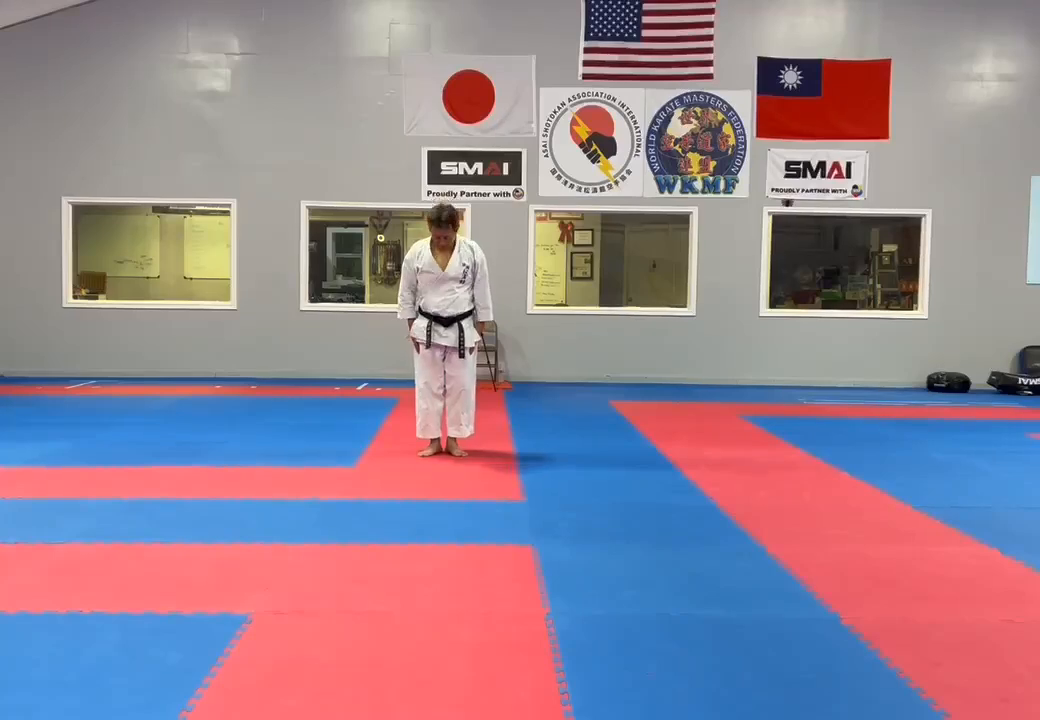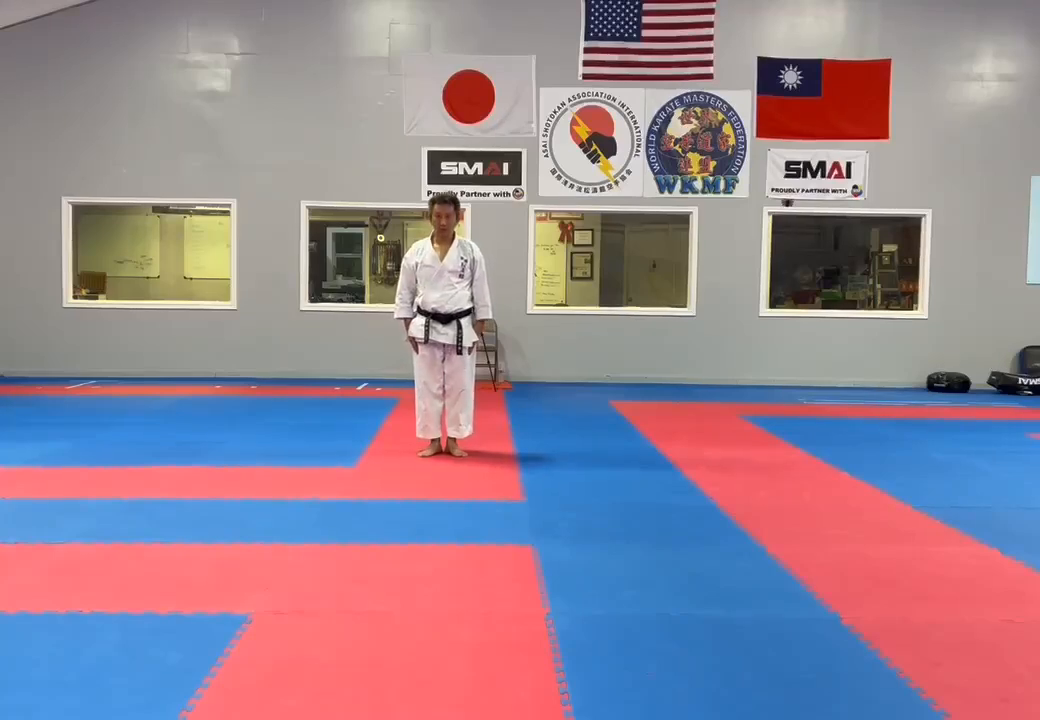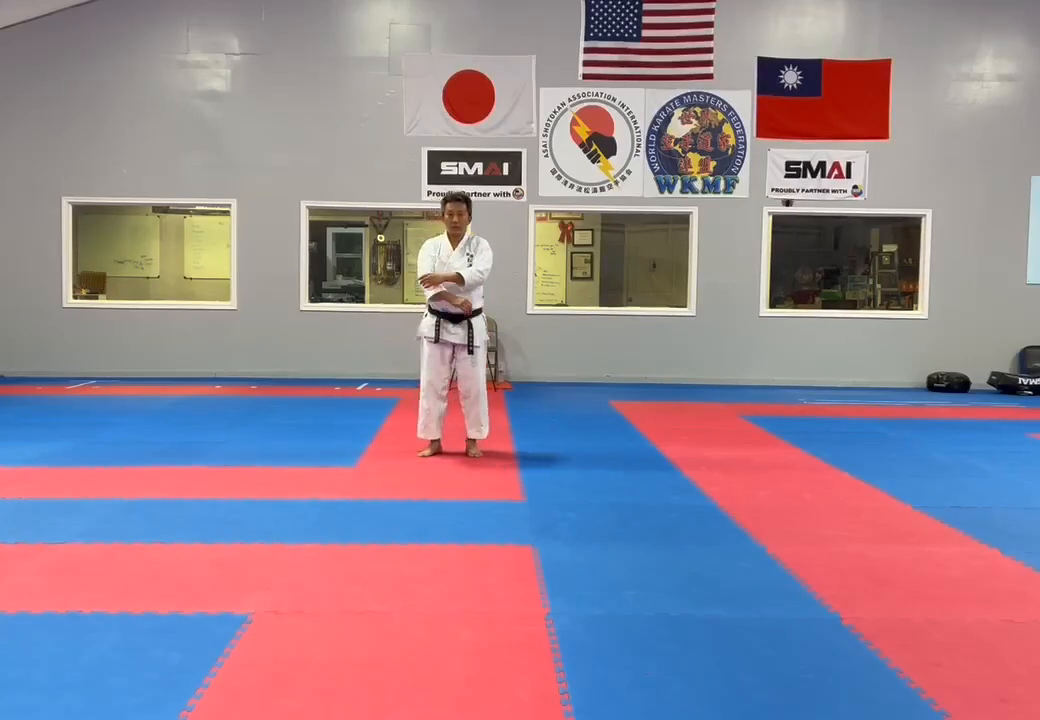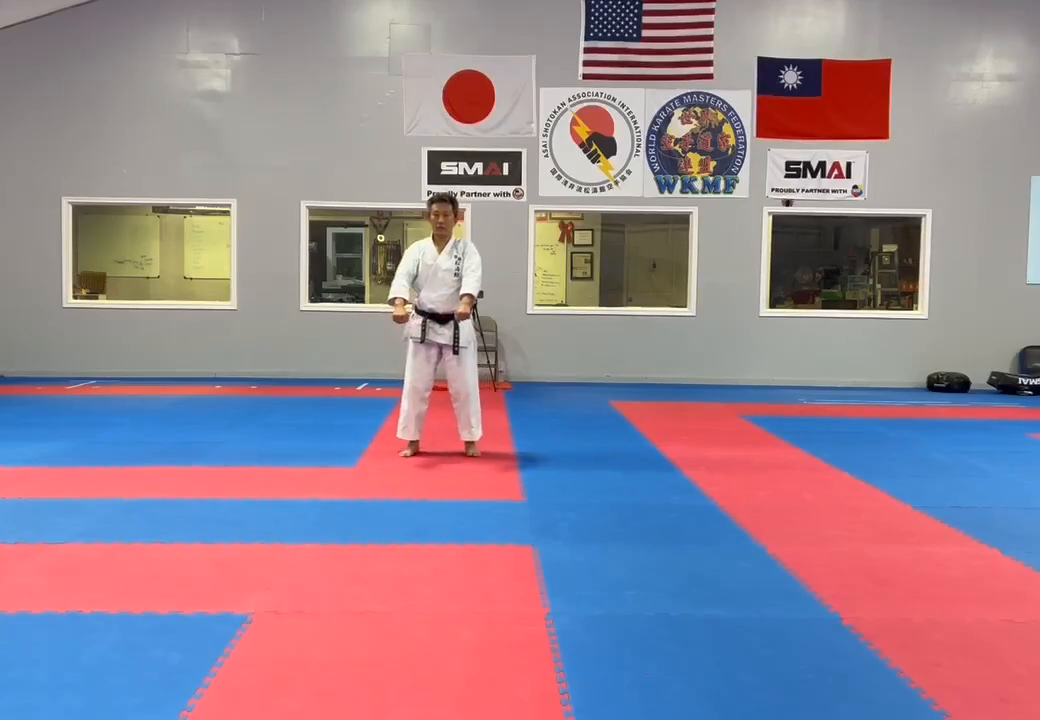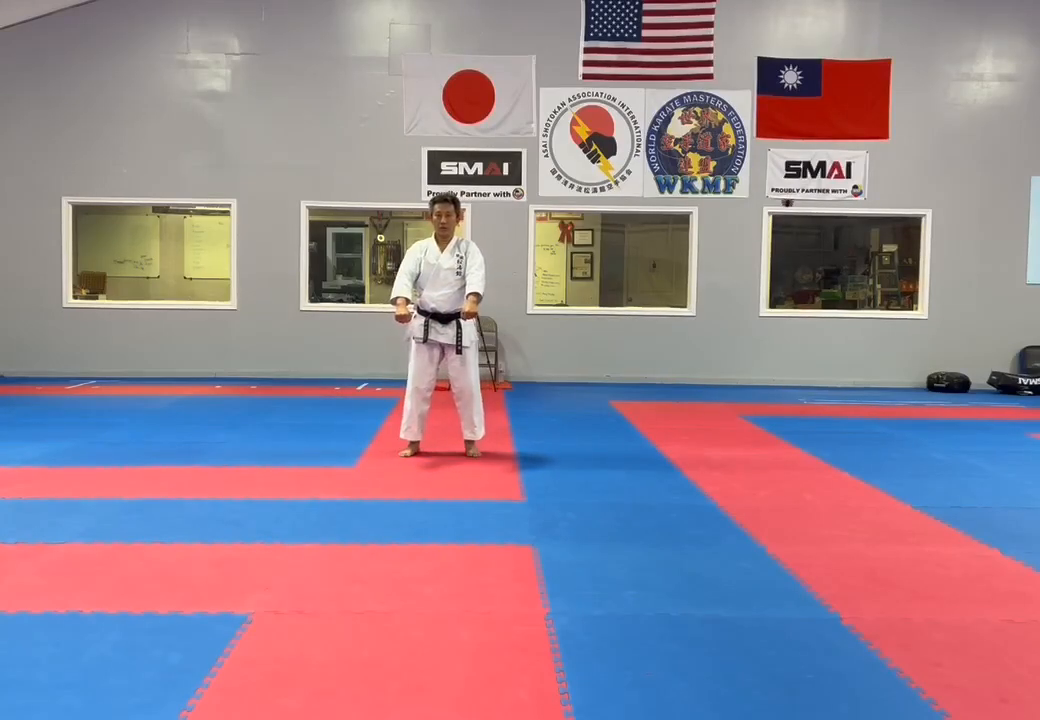
dt=1s
person 1, frame 1
left shoulder: (472, 252)
right shoulder: (416, 253)
left elbow: (481, 293)
right elbow: (407, 293)
left wrist: (479, 330)
right wrist: (412, 328)
left hip: (461, 329)
right hip: (427, 329)
left knee: (461, 385)
right knee: (428, 385)
left ankle: (453, 439)
right ankle: (433, 439)
person 1, frame 2
left shoulder: (470, 251)
right shoulder: (416, 251)
left elbow: (481, 292)
right elbow: (405, 292)
left wrist: (478, 329)
right wrist: (408, 328)
left hip: (460, 327)
right hip: (426, 327)
left knee: (459, 385)
right knee: (428, 385)
left ankle: (453, 440)
right ankle: (433, 440)
person 1, frame 3
left shoulder: (480, 245)
right shoulder: (431, 246)
left elbow: (478, 273)
right elbow: (426, 279)
left wrist: (444, 277)
right wrist: (454, 300)
left hip: (470, 326)
right hip: (437, 324)
left knee: (473, 385)
right knee: (433, 384)
left ankle: (473, 440)
right ankle: (434, 440)
person 1, frame 4
left shoulder: (467, 249)
right shoulder: (417, 250)
left elbow: (472, 279)
right elbow: (402, 278)
left wrist: (465, 304)
right wrist: (399, 305)
left hip: (457, 327)
right hip: (423, 326)
left knee: (464, 386)
right knee: (416, 385)
left ankle: (470, 440)
right ankle: (413, 441)
person 1, frame 5
left shoulder: (469, 249)
right shoulder: (419, 249)
left elbow: (476, 277)
right elbow: (405, 277)
left wrist: (472, 302)
right wrist: (402, 305)
left hip: (459, 326)
right hip: (425, 325)
left knee: (466, 385)
right knee: (418, 384)
left ankle: (471, 440)
right ankle: (413, 441)
